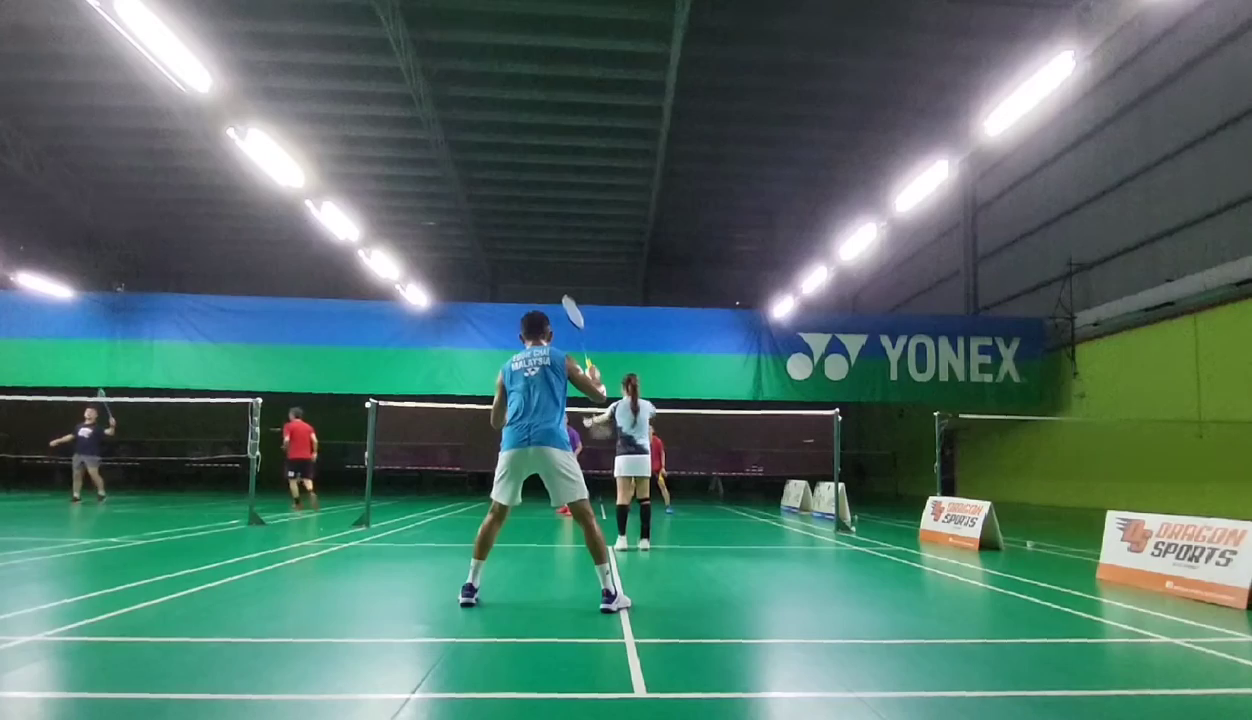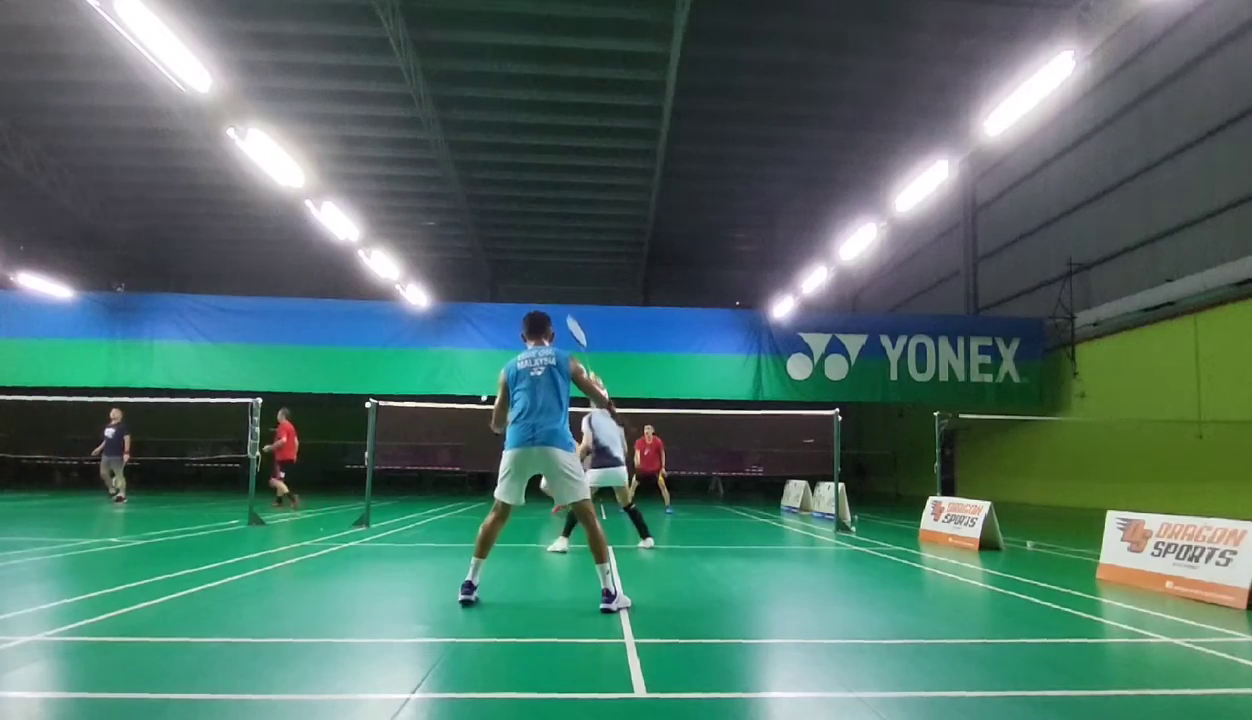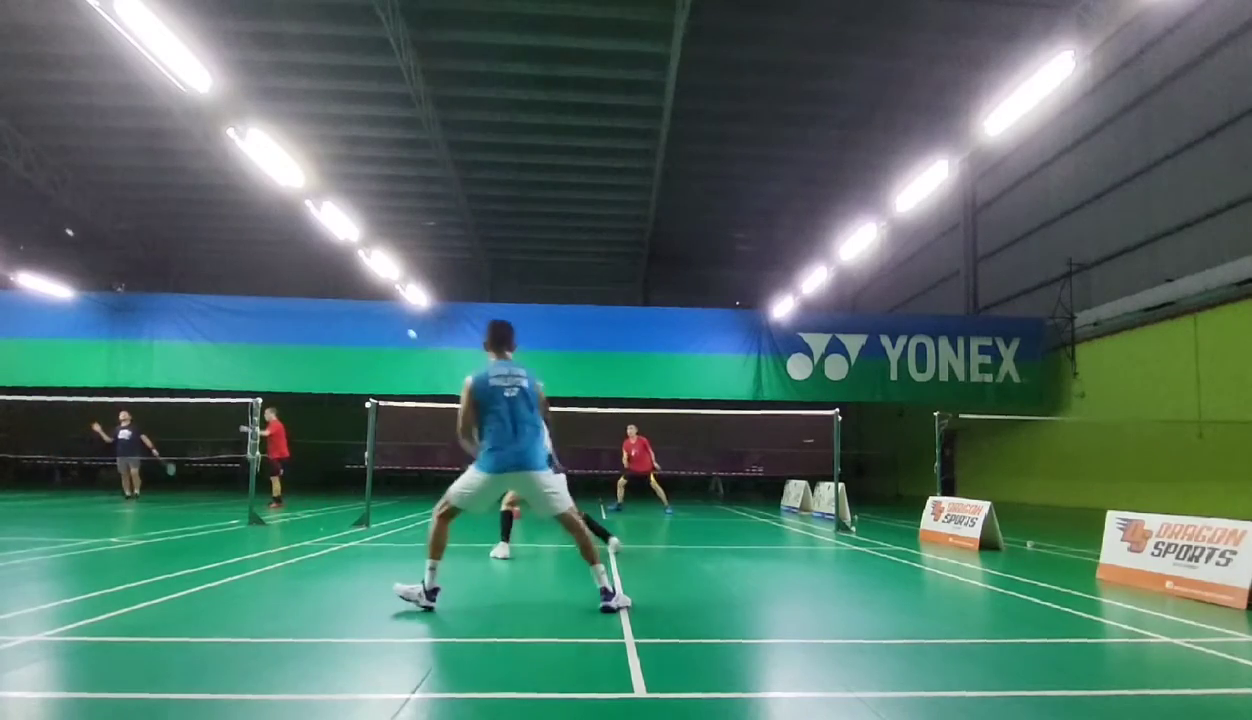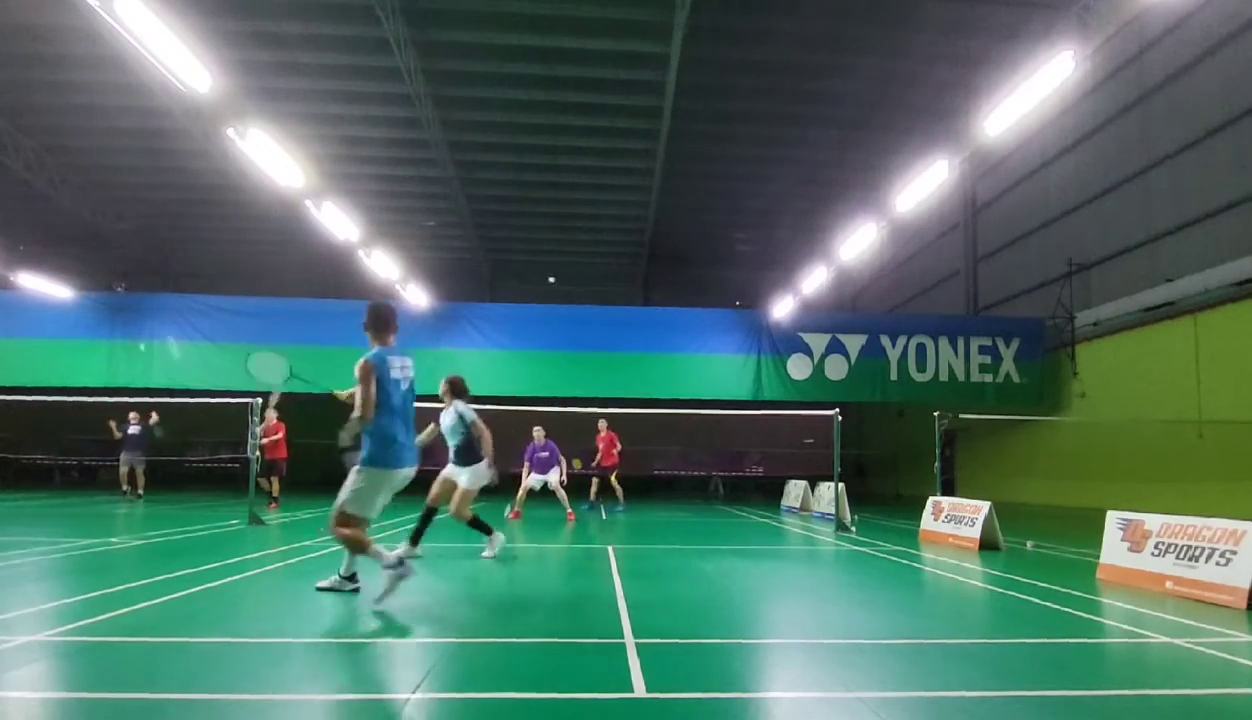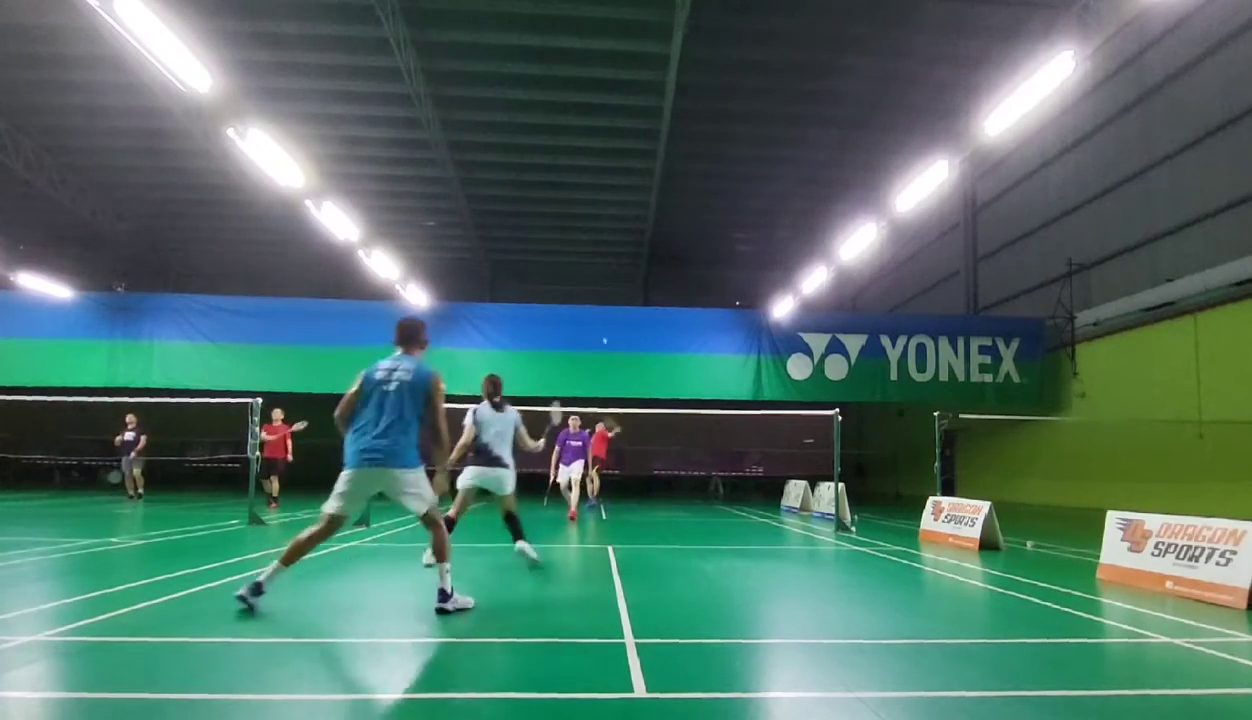
dt=0.5s
person 1, frame 1
left shoulder: (507, 368)
right shoulder: (561, 360)
left elbow: (496, 420)
right elbow: (599, 395)
right wrist: (595, 376)
left hip: (513, 446)
right hip: (552, 445)
left knee: (496, 515)
right knee: (585, 516)
left ankle: (470, 586)
right ankle: (609, 592)
person 1, frame 2
left shoulder: (510, 368)
right shoulder: (567, 361)
left elbow: (496, 423)
right elbow: (603, 402)
right wrist: (604, 400)
left hip: (518, 445)
right hip: (556, 445)
left knee: (498, 513)
right knee: (587, 516)
left ankle: (470, 584)
right ankle: (609, 593)
person 1, frame 3
left shoulder: (476, 380)
right shoulder: (533, 381)
left elbow: (465, 433)
left wrist: (477, 451)
left hip: (494, 467)
right hip: (534, 466)
left knee: (443, 516)
right knee: (575, 525)
left ankle: (429, 589)
right ankle: (607, 591)
person 1, frame 4
left shoulder: (369, 363)
right shoulder: (407, 362)
left elbow: (364, 415)
left wrist: (347, 433)
right wrist: (355, 394)
left hip: (381, 460)
right hip: (406, 459)
left knee: (339, 525)
right knee: (355, 516)
left ankle: (391, 564)
right ankle: (347, 575)
person 1, frame 5
left shoulder: (373, 370)
right shoulder: (430, 379)
left elbow: (340, 416)
right elbow: (439, 434)
right wrist: (442, 473)
left hip: (359, 462)
right hip: (401, 464)
left knee: (325, 527)
right knee: (435, 524)
left ankle: (259, 585)
right ankle: (446, 595)
